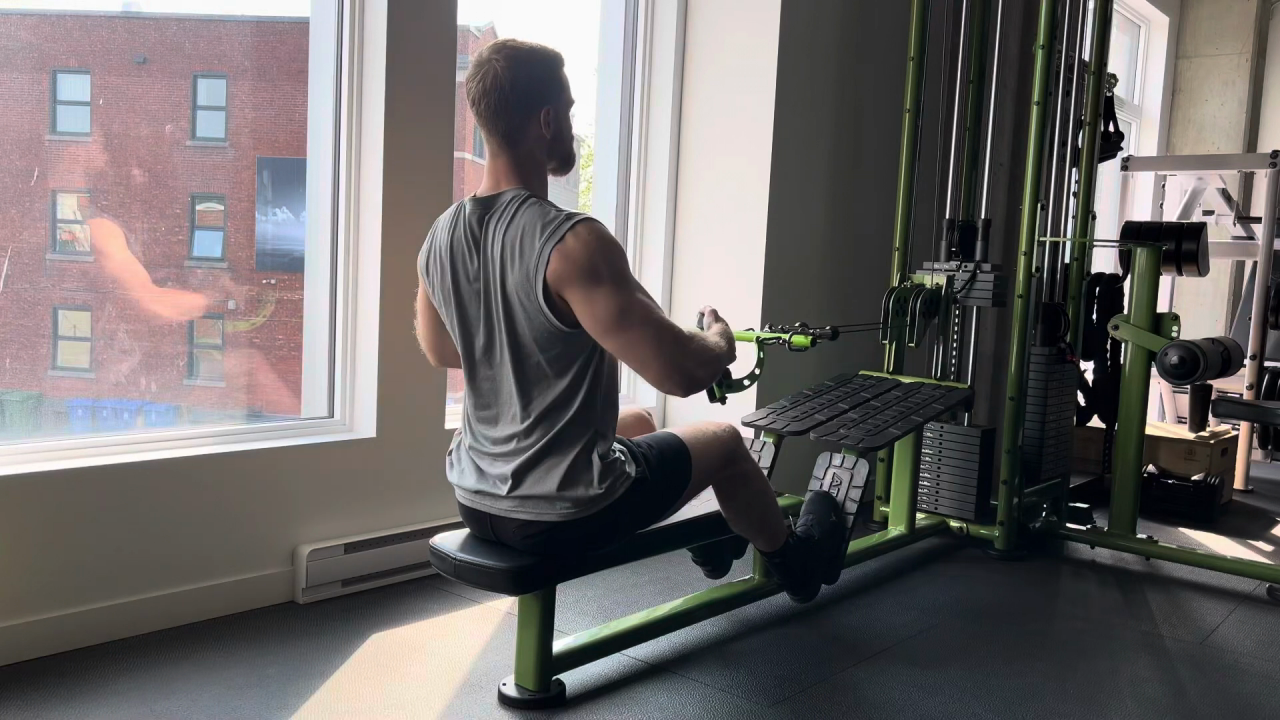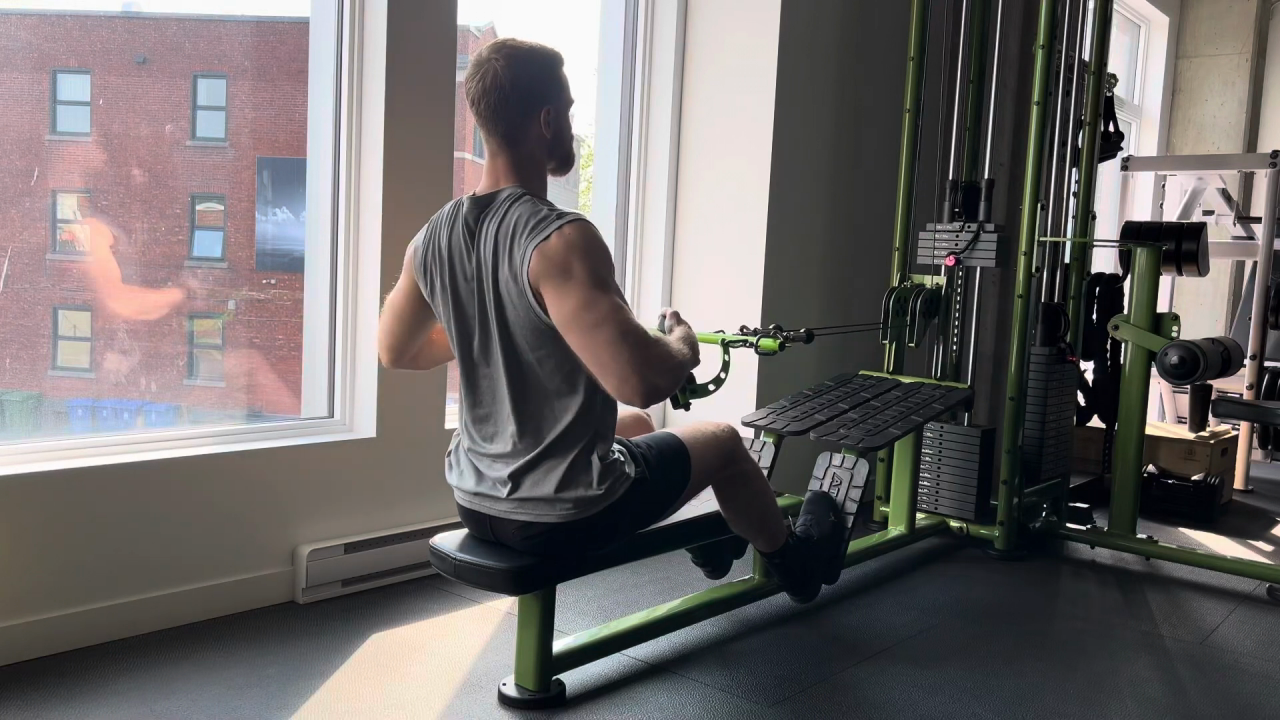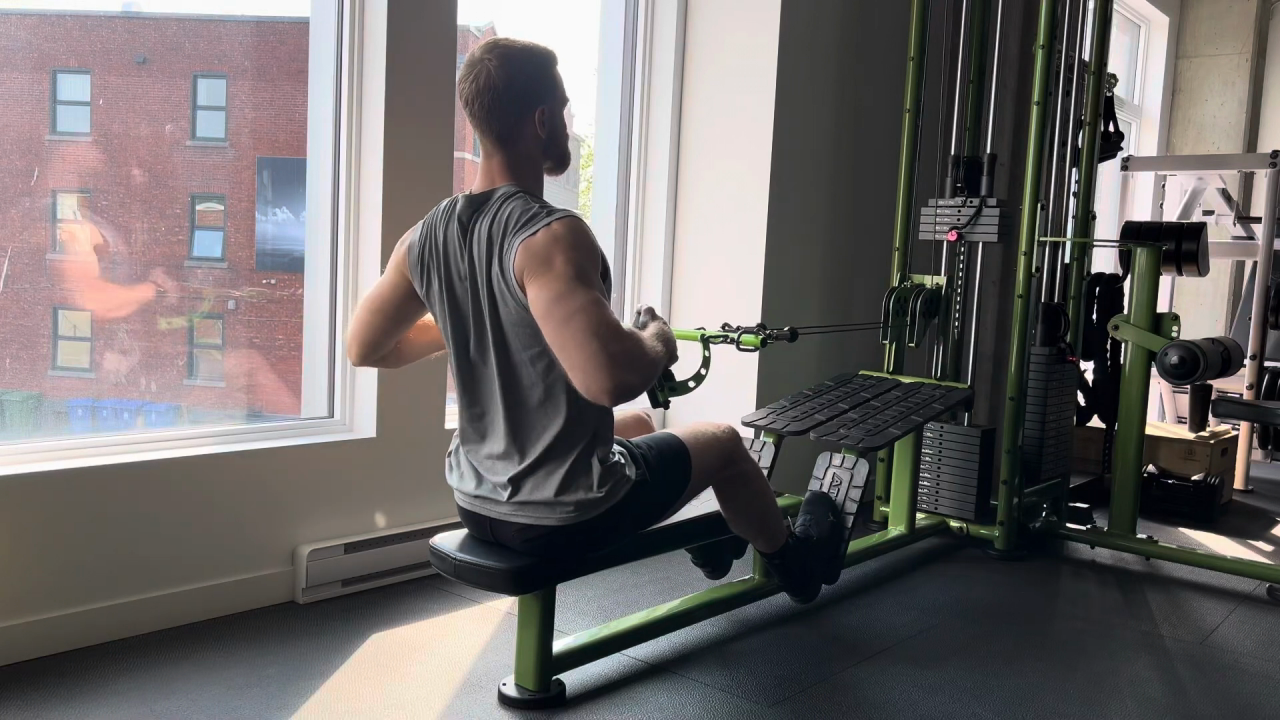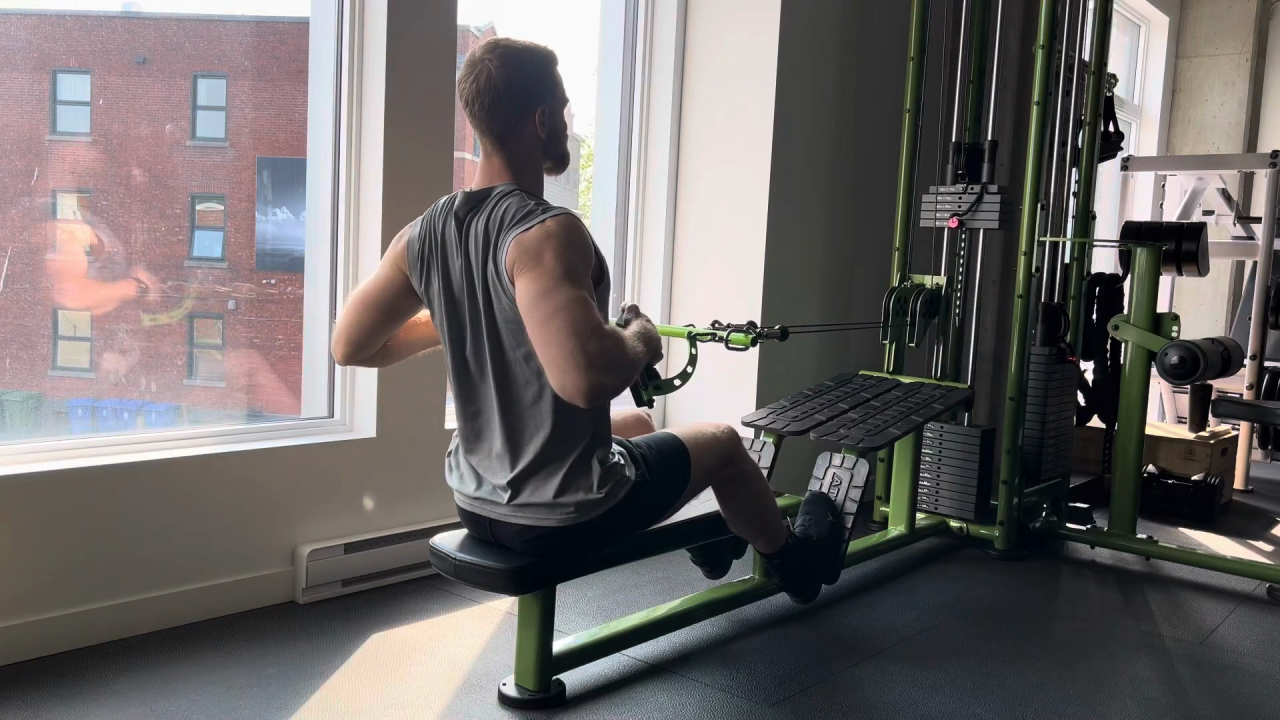
dt=0.2s
person 1, frame 1
left shoulder: (439, 239)
right shoulder: (572, 245)
right elbow: (683, 373)
right wrist: (720, 342)
left hip: (477, 502)
right hip: (567, 516)
left knee: (637, 424)
right knee: (724, 441)
left ankle: (708, 542)
right ankle: (797, 563)
person 1, frame 2
left shoulder: (432, 240)
right shoulder: (561, 242)
left elbow: (395, 352)
right elbow: (642, 382)
right wrist: (683, 346)
left hip: (476, 502)
right hip: (567, 517)
left knee: (634, 427)
right knee: (722, 440)
left ankle: (709, 541)
right ankle: (796, 562)
person 1, frame 3
left shoulder: (426, 238)
right shoulder: (551, 238)
left elbow: (363, 348)
right elbow: (611, 379)
right wrist: (658, 342)
left hip: (476, 504)
right hip: (566, 517)
left knee: (636, 427)
right knee: (722, 441)
left ankle: (709, 540)
right ankle: (796, 562)
person 1, frame 4
left shoulder: (423, 236)
right shoulder: (547, 235)
left elbow: (350, 345)
right elbow: (587, 378)
right wrist: (641, 338)
left hip: (477, 503)
right hip: (566, 517)
left knee: (636, 424)
right knee: (722, 441)
left ankle: (709, 540)
right ankle: (796, 560)
